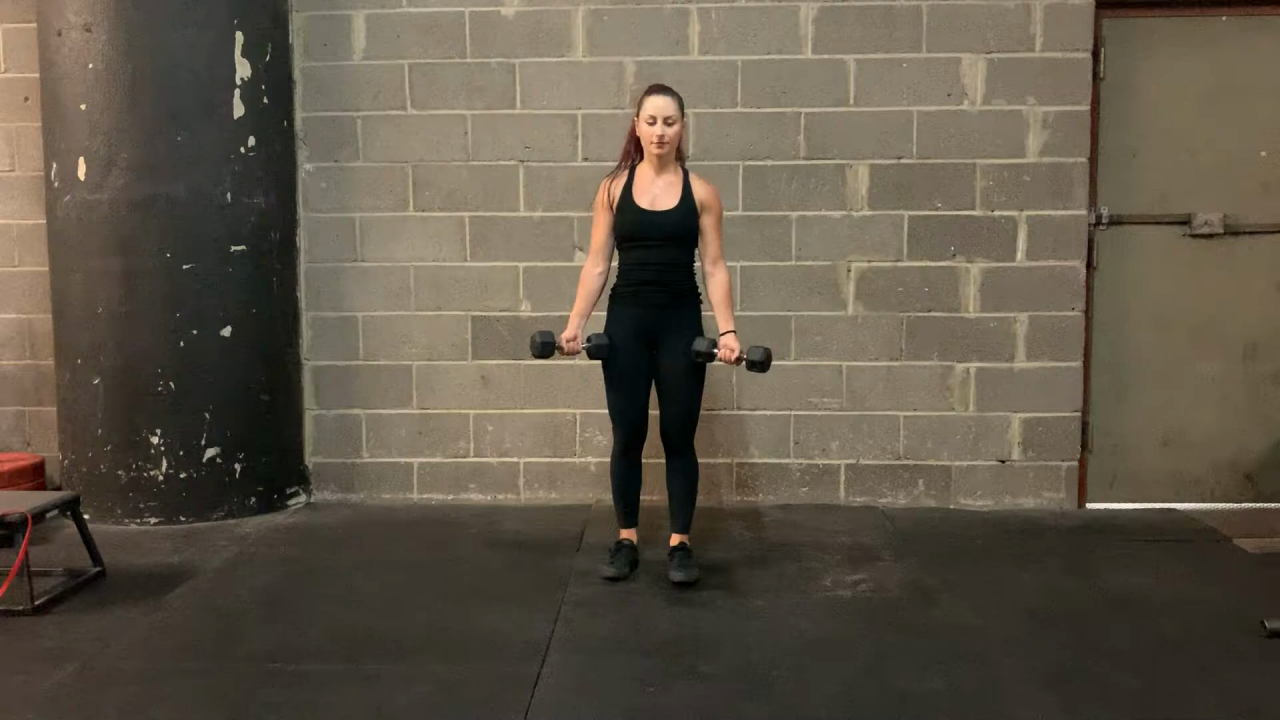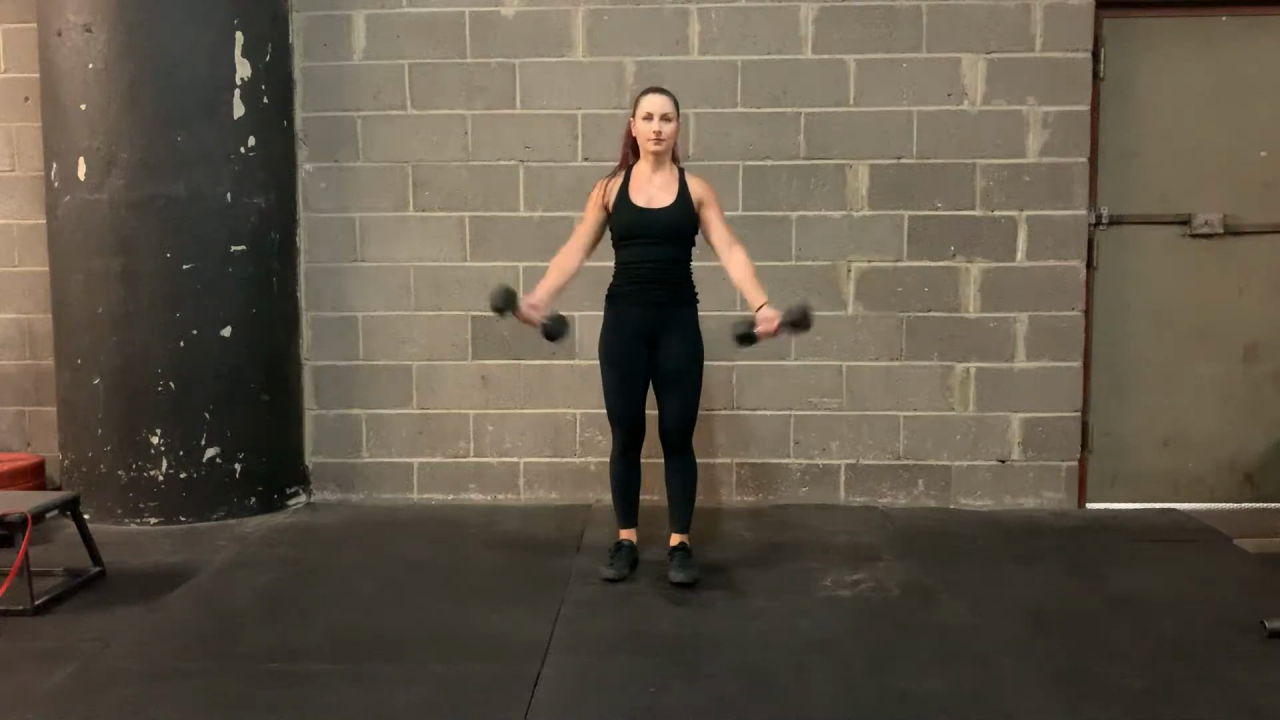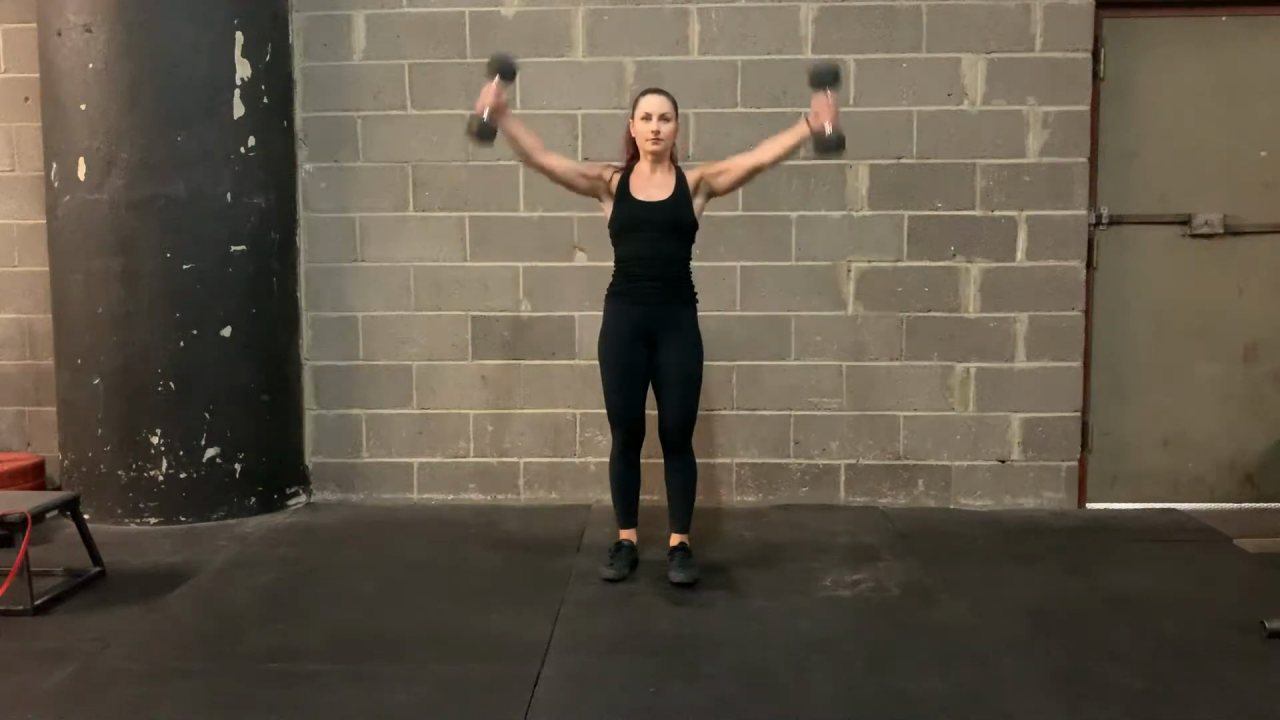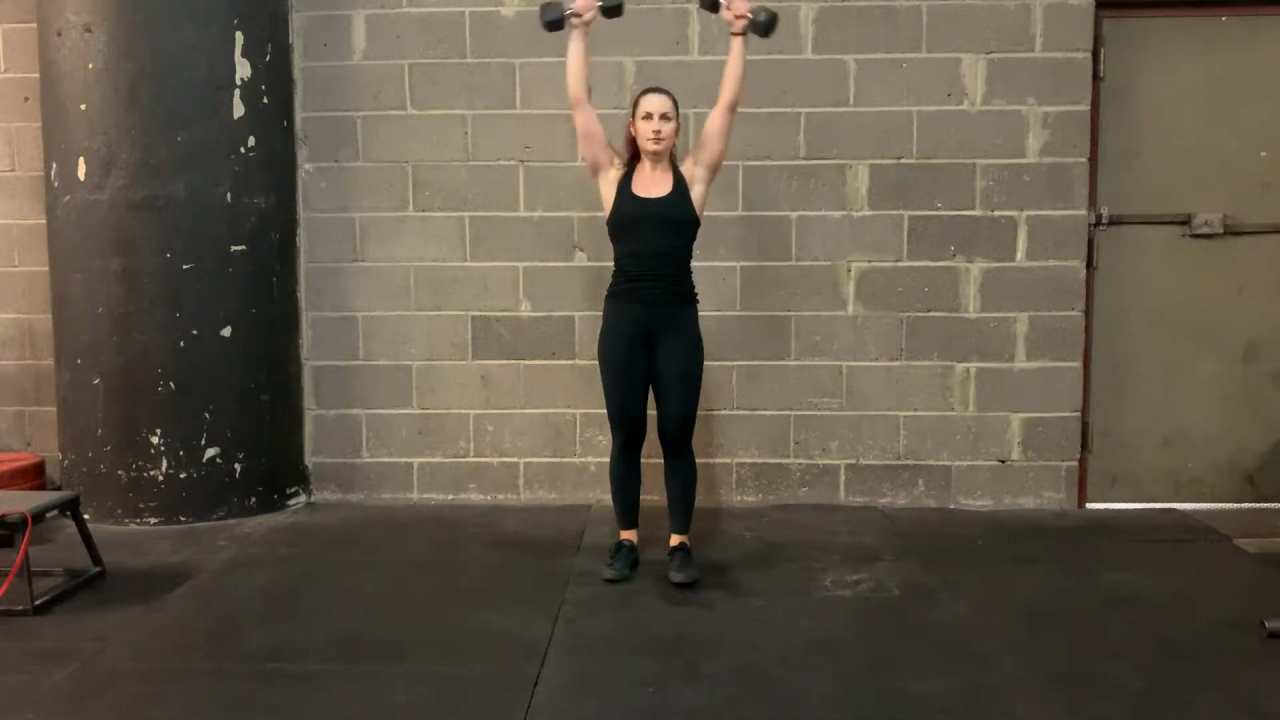
dt=0.4s
person 1, frame 1
left shoulder: (701, 191)
right shoulder: (613, 187)
left elbow: (714, 267)
right elbow: (597, 263)
left wrist: (727, 329)
right wrist: (575, 322)
left hip: (681, 321)
right hip: (626, 320)
left knee: (678, 437)
right knee: (627, 436)
left ankle: (680, 543)
right ankle: (626, 540)
person 1, frame 2
left shoulder: (695, 188)
right shoulder: (610, 186)
left elbow: (730, 249)
right elbow: (576, 248)
left wrist: (760, 303)
right wrist: (540, 296)
left hip: (678, 319)
right hip: (623, 320)
left knee: (677, 435)
right knee: (626, 435)
left ankle: (680, 543)
right ankle: (626, 540)
person 1, frame 3
left shoulder: (695, 184)
right shoulder: (610, 182)
left elbow: (756, 159)
right elbow: (545, 159)
left wrist: (806, 127)
right wrist: (504, 118)
left hip: (678, 318)
right hip: (624, 318)
left knee: (677, 435)
right knee: (626, 434)
left ankle: (680, 543)
right ankle: (625, 540)
person 1, frame 4
left shoulder: (692, 178)
right shoulder: (612, 177)
left elbow: (726, 106)
right elbow: (580, 103)
left hip: (677, 320)
right hip: (623, 318)
left knee: (677, 437)
right knee: (626, 436)
left ankle: (680, 543)
right ankle: (626, 540)
